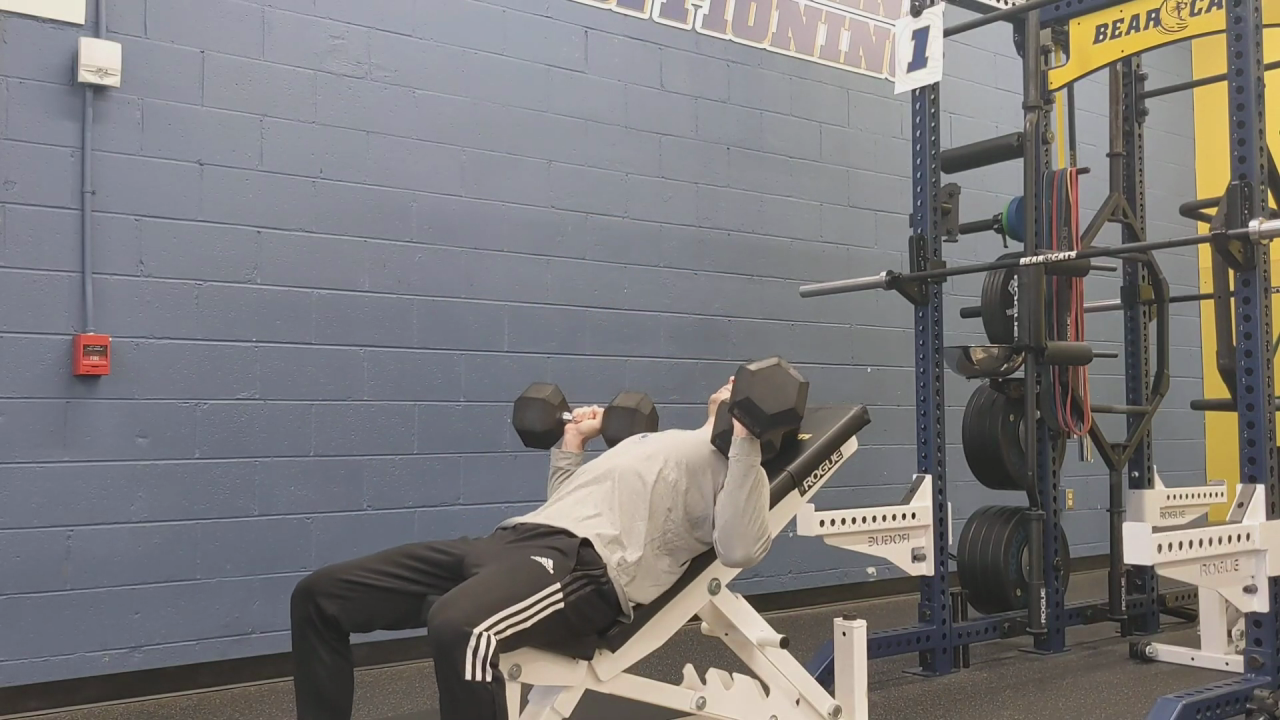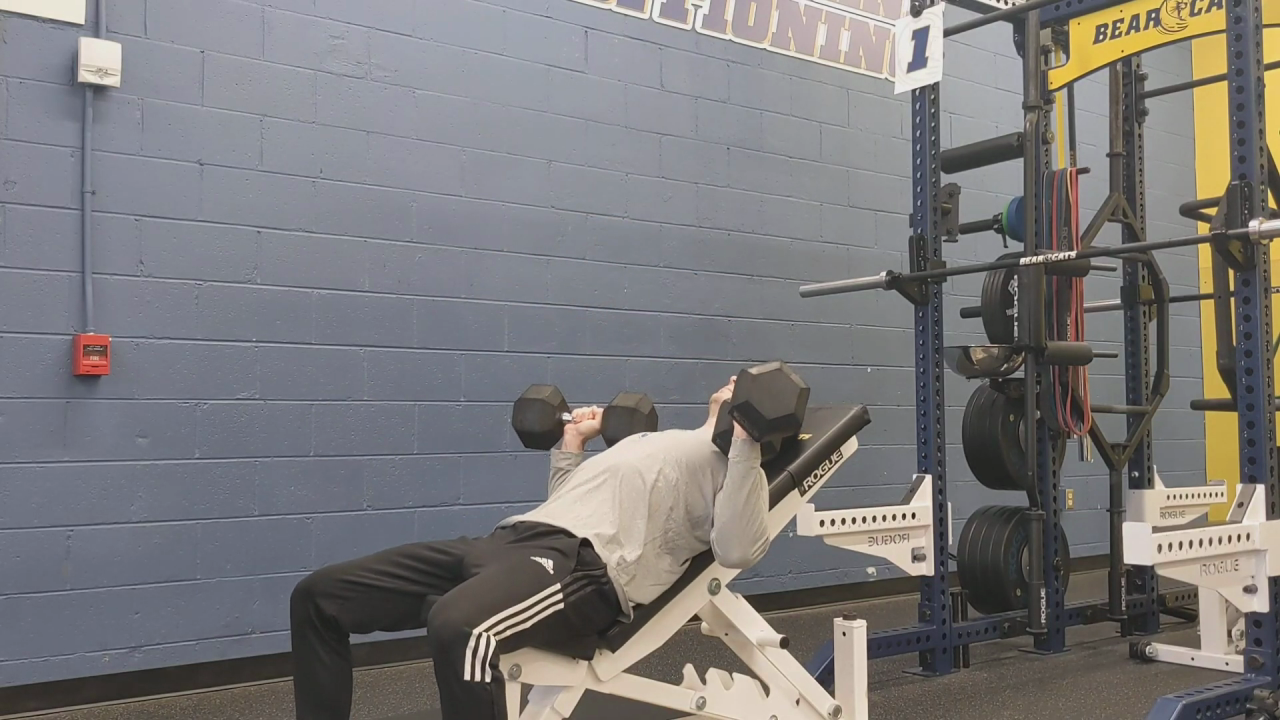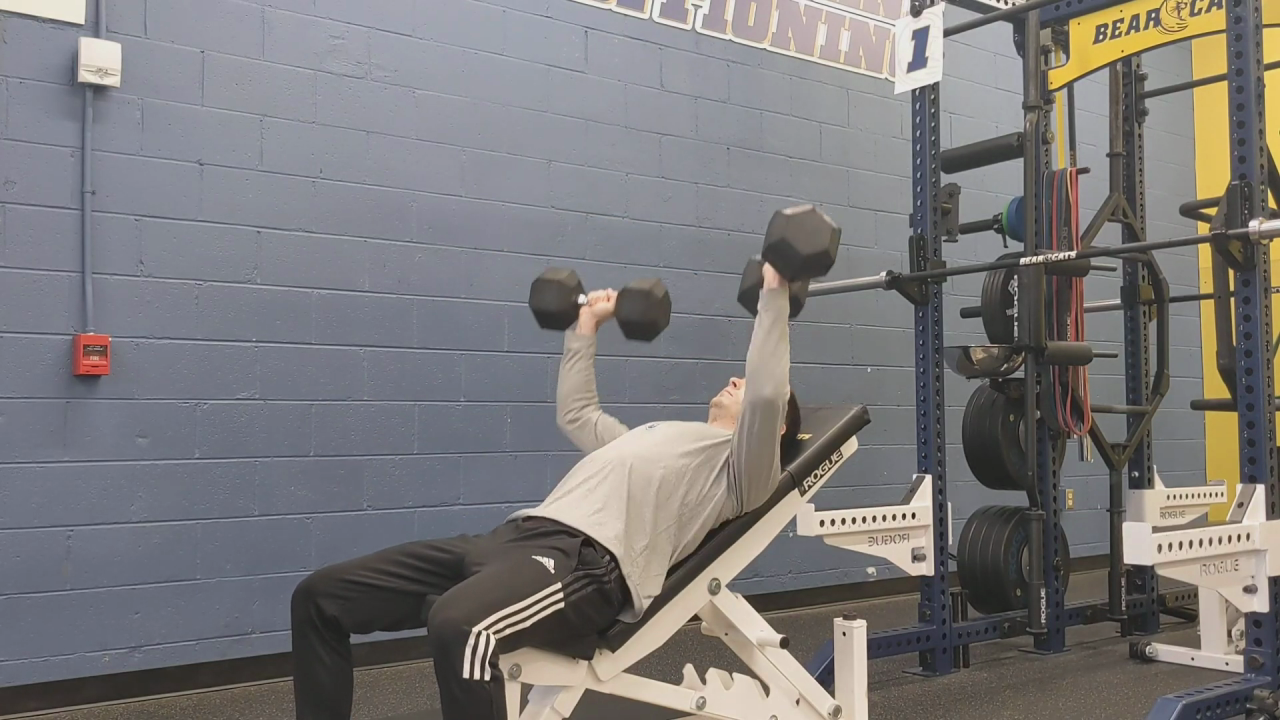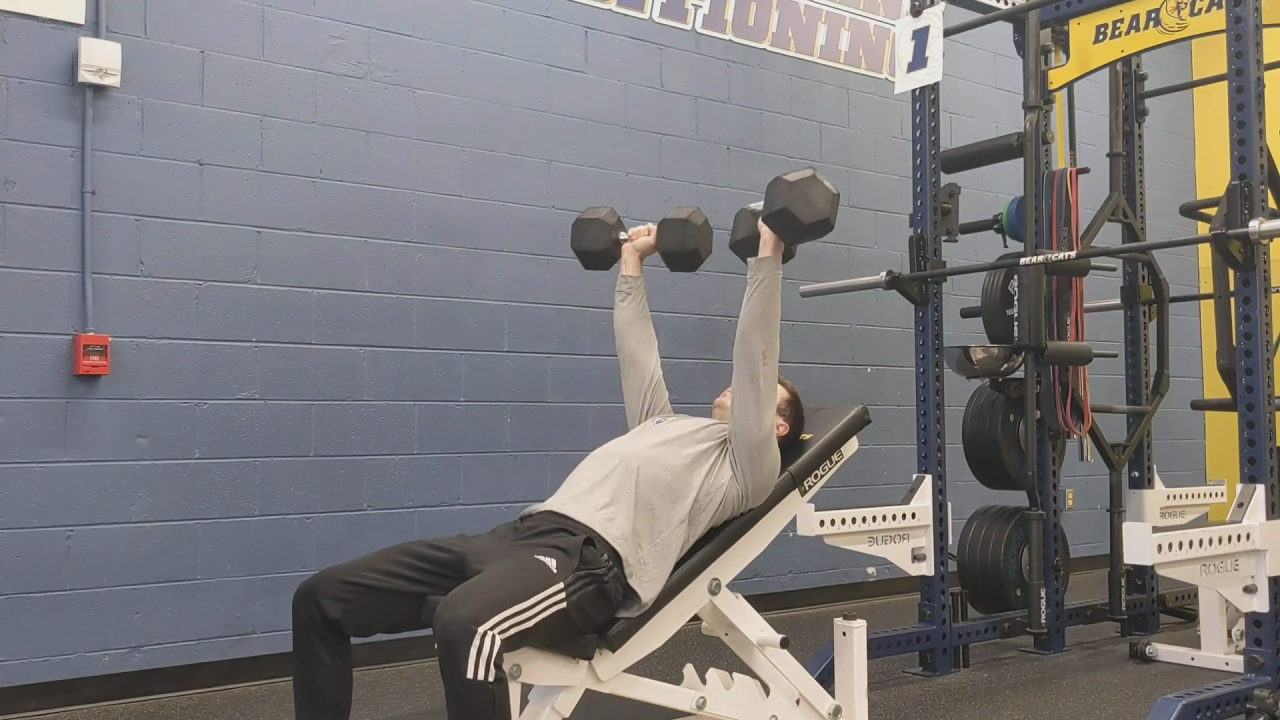
dt=0.5s
person 1, frame 1
left shoulder: (735, 462)
right shoulder: (658, 440)
left elbow: (740, 548)
left wrist: (744, 437)
right wrist: (573, 439)
left hip: (583, 562)
right hip: (513, 539)
left knee: (460, 629)
right knee: (319, 595)
person 1, frame 2
left shoulder: (734, 461)
right shoulder: (660, 441)
left elbow: (737, 549)
left wrist: (746, 440)
right wrist: (573, 442)
left hip: (580, 563)
right hip: (512, 538)
left knee: (459, 630)
right knee: (319, 596)
person 1, frame 3
left shoulder: (740, 468)
right shoulder: (661, 435)
left elbow: (767, 395)
right elbow: (577, 414)
left wrist: (774, 295)
right wrist: (587, 325)
left hip: (586, 562)
right hip: (515, 536)
left knee: (460, 628)
right knee: (319, 596)
person 1, frame 4
left shoulder: (746, 465)
right shoulder: (669, 429)
left elbow: (755, 358)
right elbow: (638, 353)
left wrist: (766, 256)
right wrist: (632, 260)
left hip: (588, 559)
right hip: (520, 535)
left knee: (466, 627)
right knee: (321, 598)
